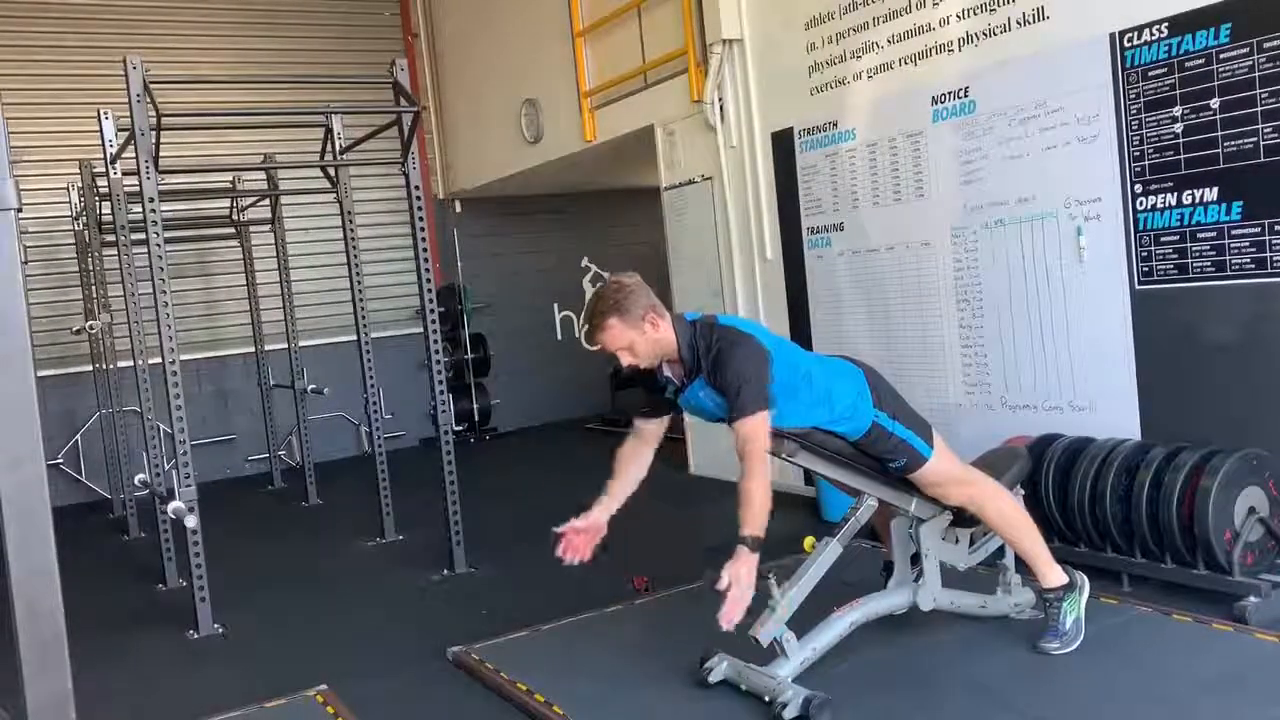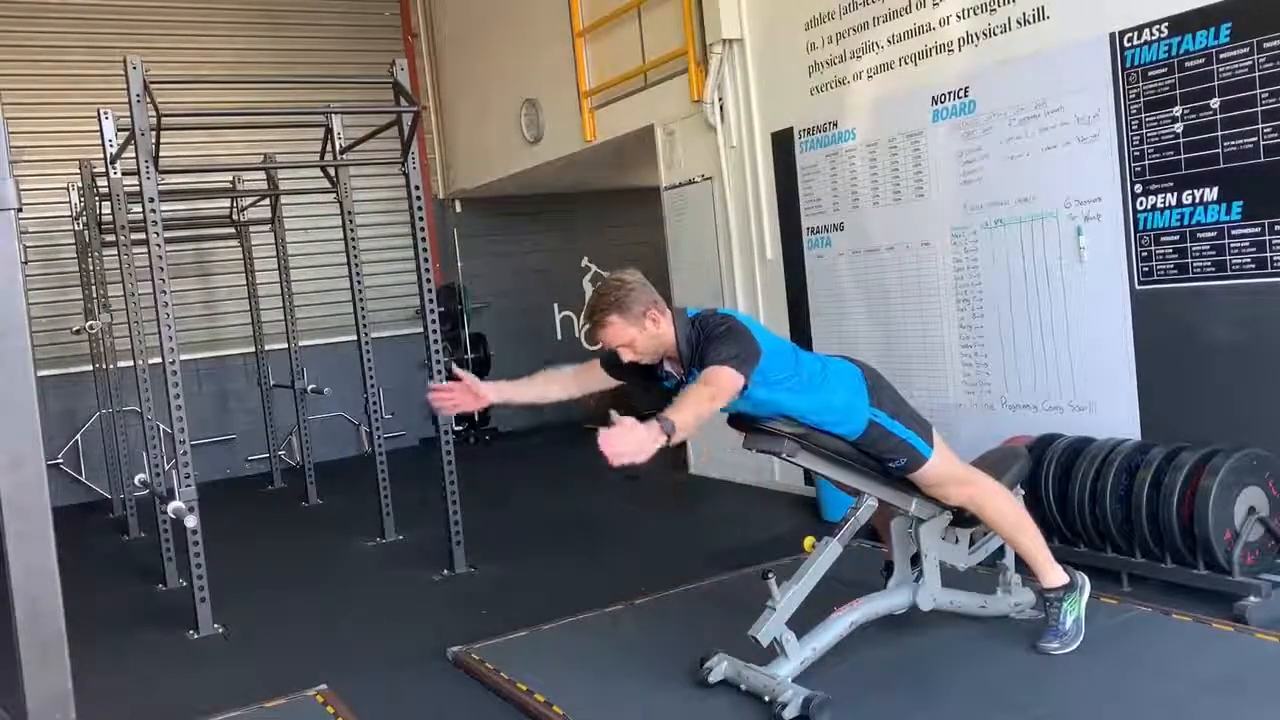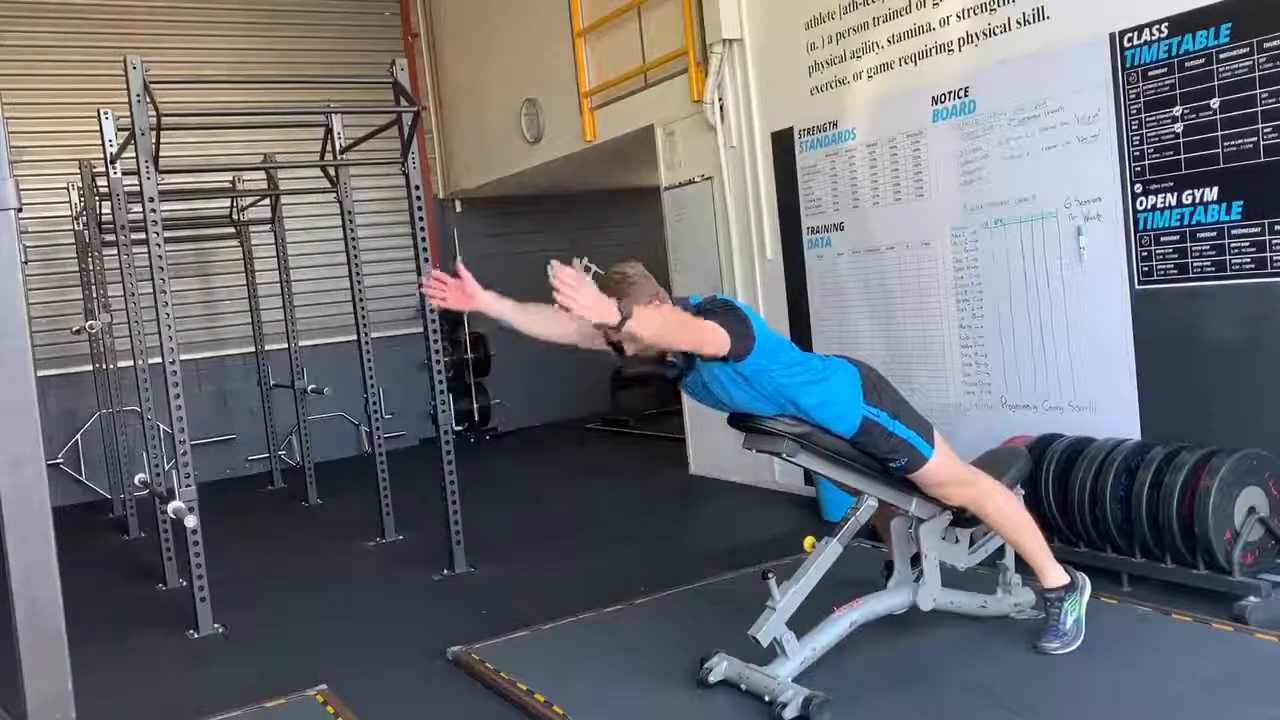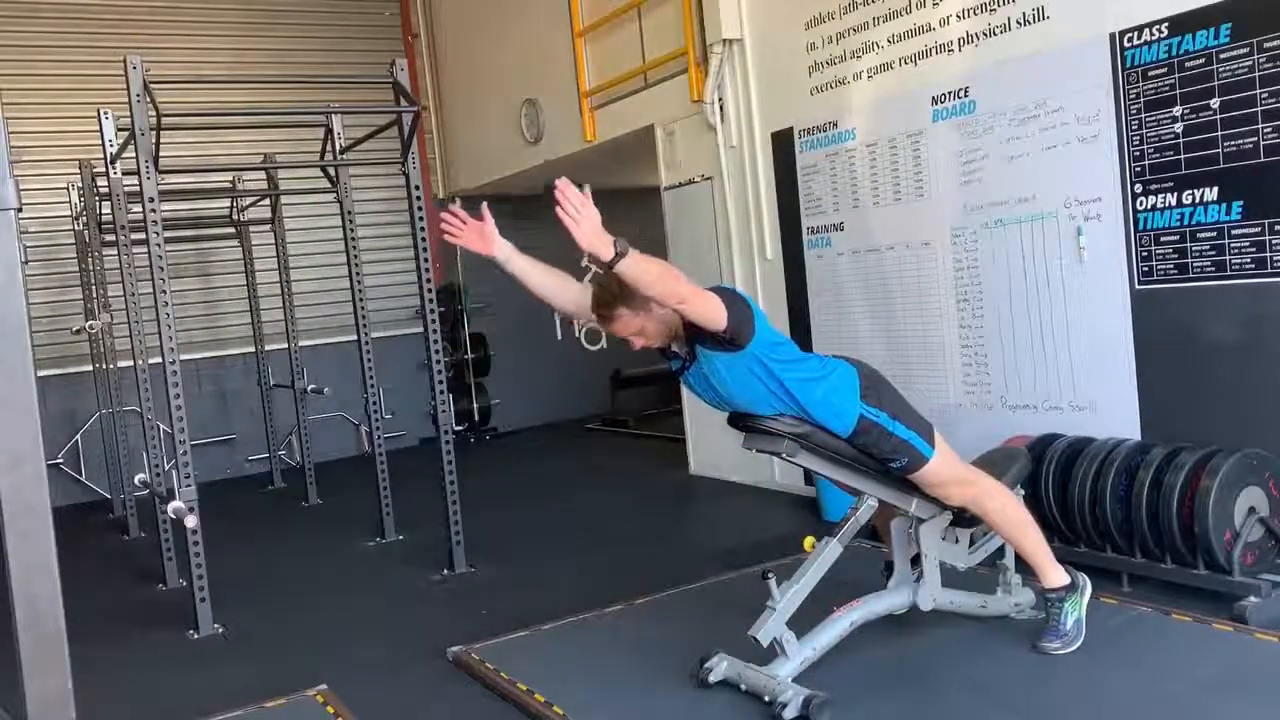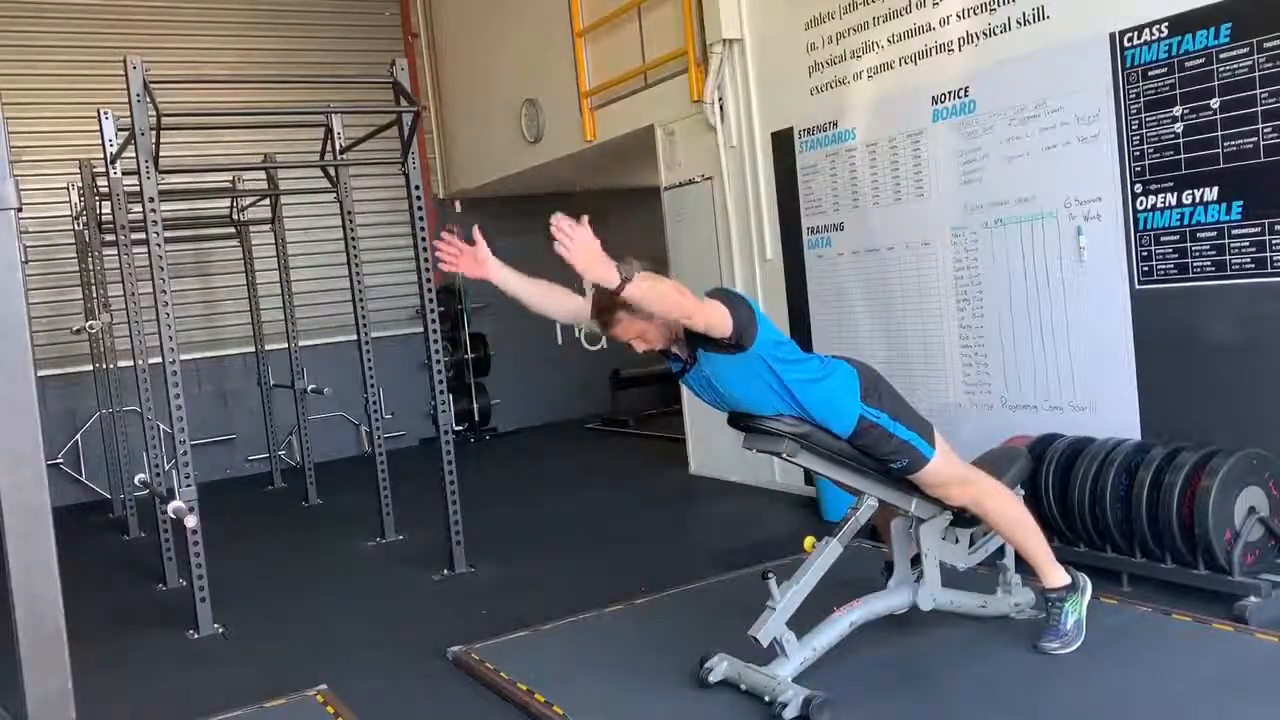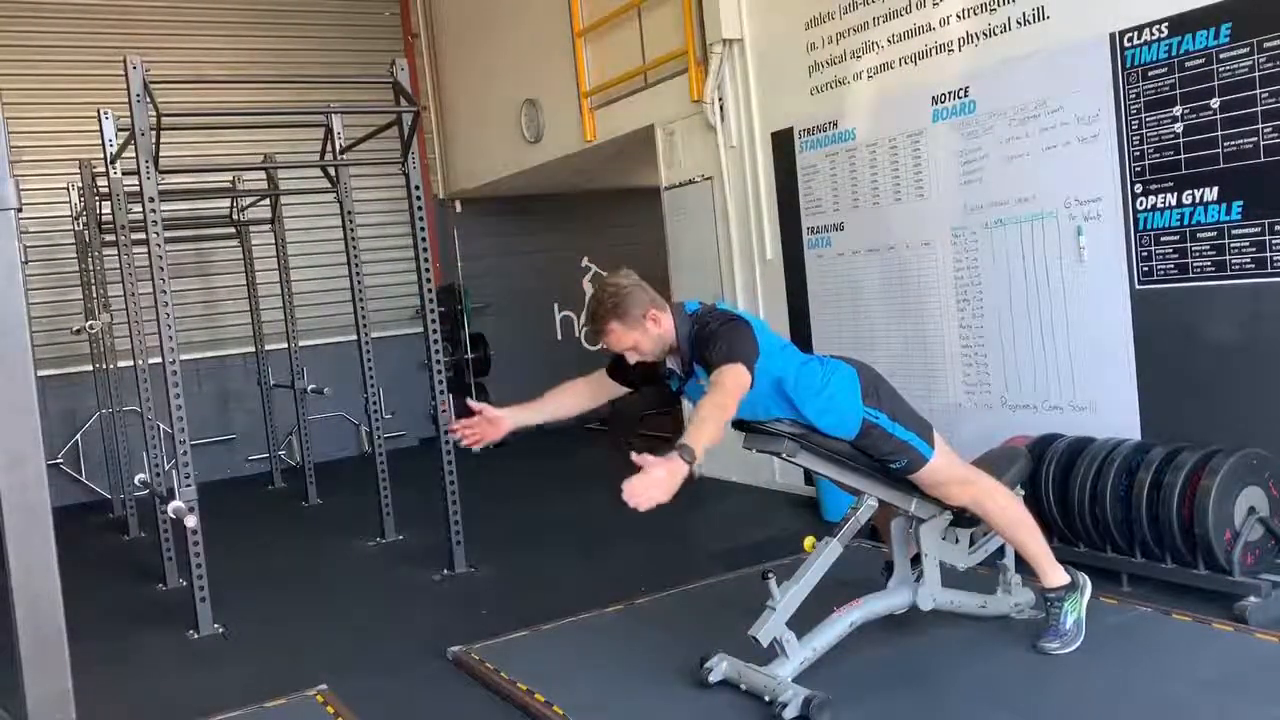
dt=0.5s
person 1, frame 1
left shoulder: (732, 350)
right shoulder: (663, 369)
left elbow: (755, 458)
right elbow: (642, 441)
left wrist: (747, 554)
right wrist: (600, 515)
left hip: (856, 404)
right hip: (818, 424)
left knee: (957, 486)
left ankle: (1060, 585)
person 1, frame 2
left shoulder: (722, 335)
right shoulder: (650, 354)
left elbow: (711, 395)
right elbow: (577, 377)
left wrist: (655, 433)
right wrist: (491, 392)
left hip: (855, 401)
right hip: (818, 423)
left knee: (956, 485)
left ankle: (1060, 586)
right ankle: (913, 572)
person 1, frame 3
left shoulder: (720, 319)
right shoulder: (664, 334)
left elbow: (682, 333)
right elbow: (567, 327)
left wrist: (609, 310)
right wrist: (484, 300)
left hip: (852, 401)
right hip: (817, 421)
left knee: (958, 485)
right knee: (876, 498)
left ankle: (1061, 587)
person 1, frame 4
left shoulder: (724, 311)
right shoulder: (665, 329)
left elbow: (678, 289)
right elbow: (570, 296)
left wrist: (606, 248)
right wrist: (498, 249)
left hip: (853, 401)
right hip: (822, 422)
left knee: (957, 485)
right knee: (875, 501)
left ankle: (1061, 586)
person 1, frame 5
left shoulder: (722, 310)
right shoulder: (658, 324)
left elbow: (689, 310)
right elbow: (575, 308)
left wrist: (613, 275)
right wrist: (494, 270)
left hip: (855, 403)
right hip: (820, 425)
left knee: (954, 485)
right knee: (879, 503)
left ankle: (1062, 587)
right ankle: (917, 571)
person 1, frame 6
left shoulder: (721, 331)
right shoulder: (655, 352)
left elbow: (724, 397)
right elbow: (591, 387)
left wrist: (678, 461)
right wrist: (513, 416)
left hip: (853, 403)
right hip: (822, 425)
left knee: (956, 484)
left ankle: (1061, 587)
right ankle: (915, 571)
